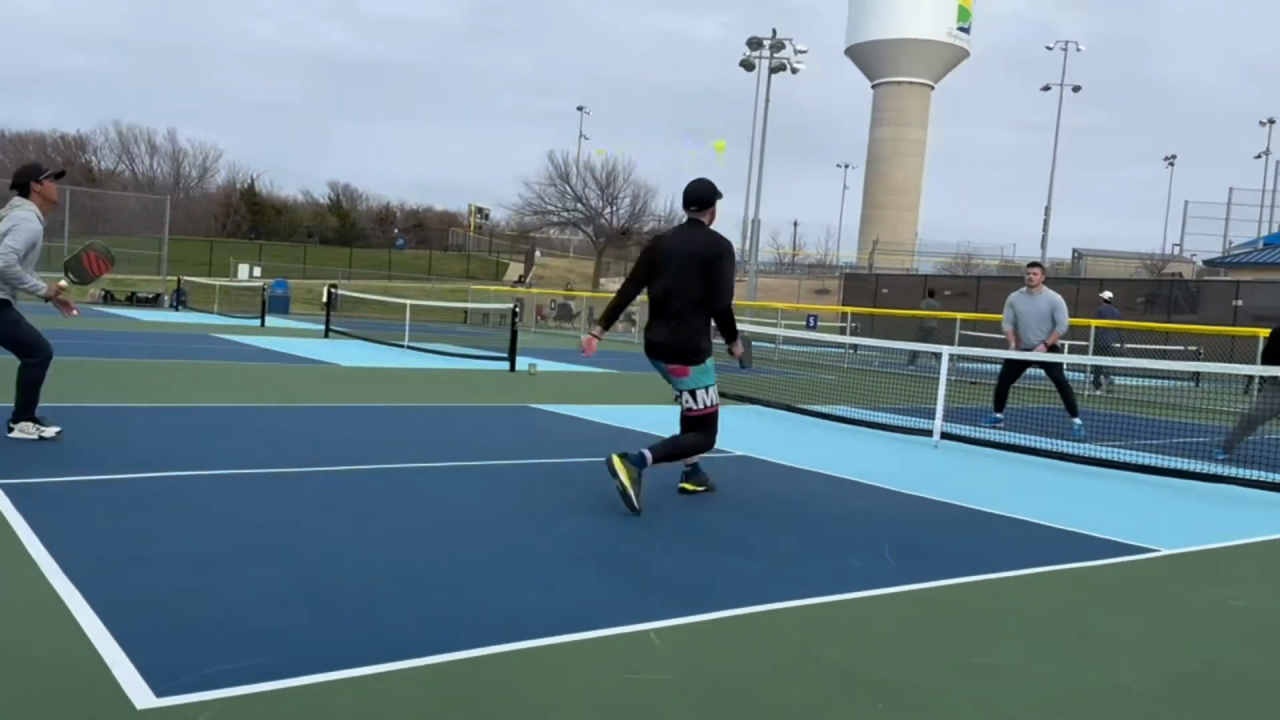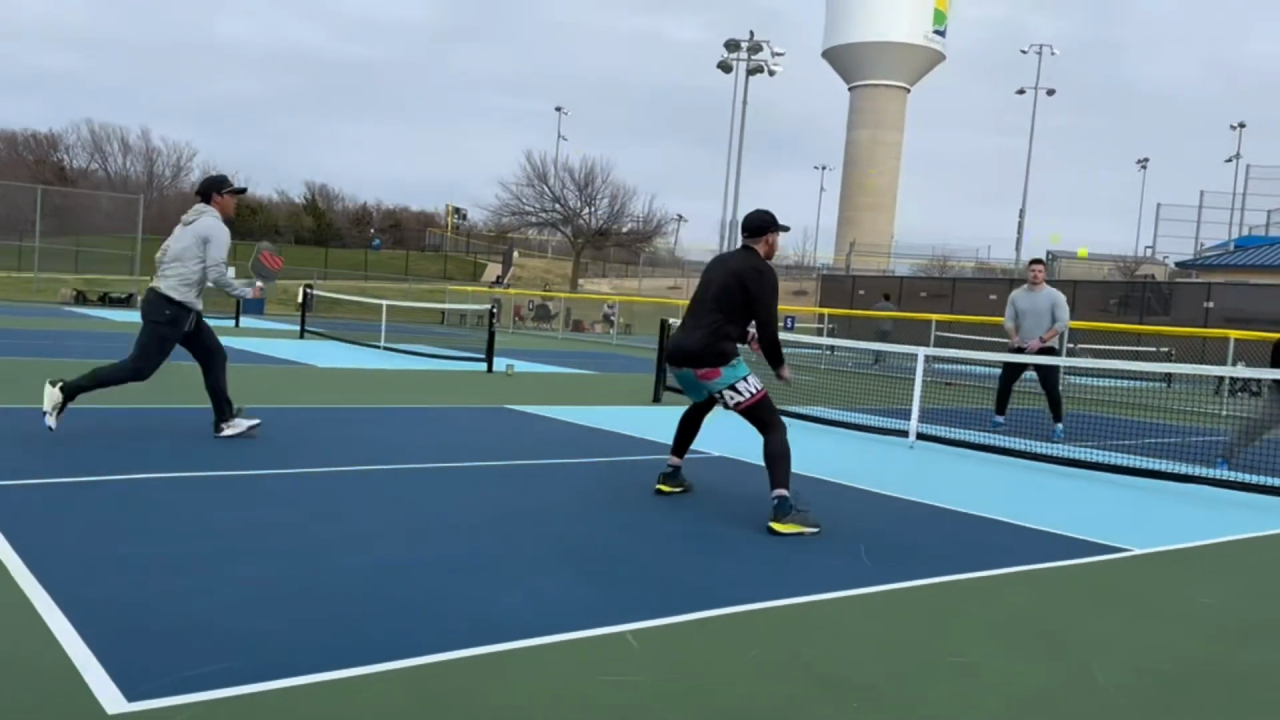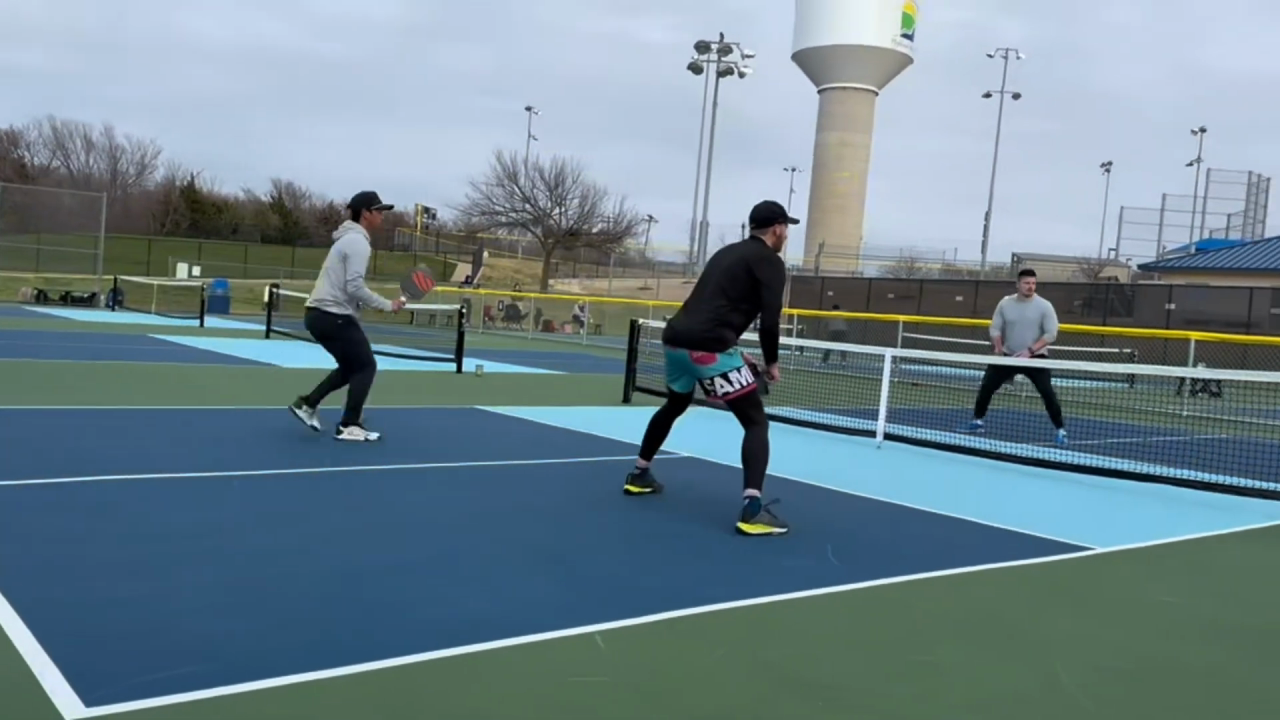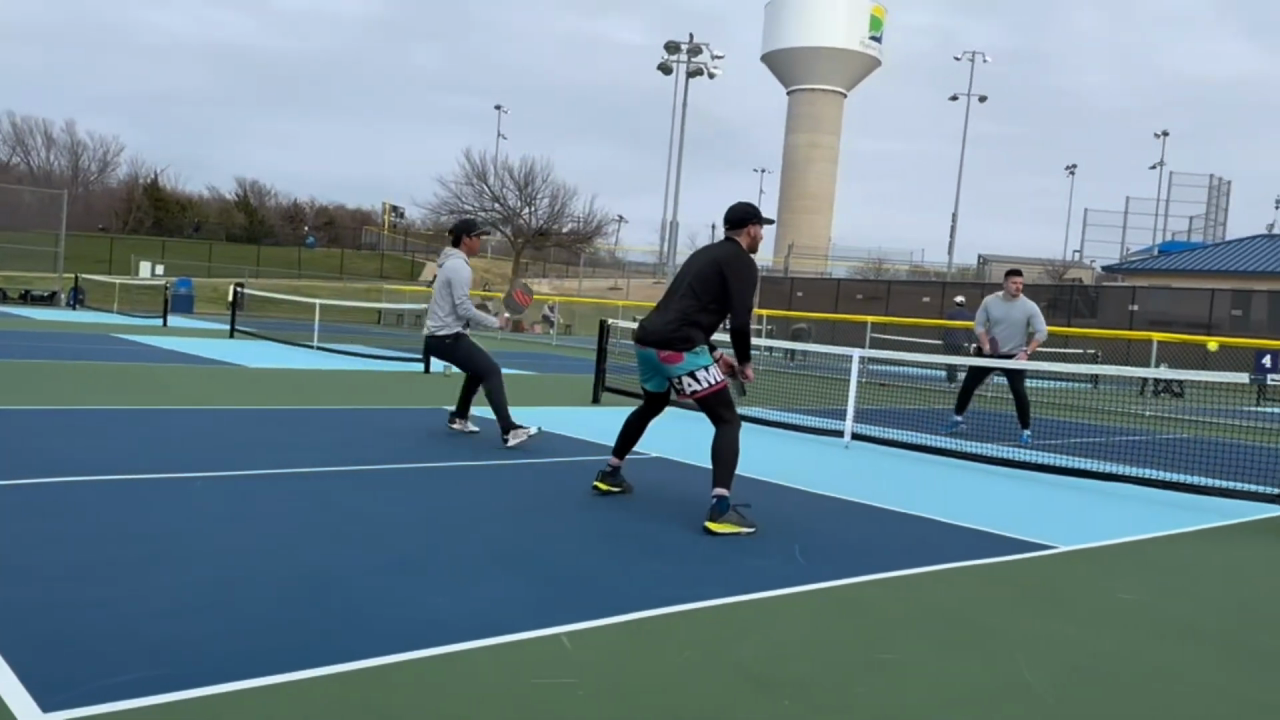
dt=0.4s
person 1, frame 1
left shoulder: (659, 242)
right shoulder: (718, 246)
left elbow: (628, 289)
right elbow: (720, 306)
left wrist: (599, 329)
right wrist: (733, 341)
left hip: (656, 346)
right hip: (688, 352)
left knee: (695, 410)
right knee: (702, 436)
left ankle: (692, 473)
right ankle: (634, 461)
person 1, frame 2
left shoulder: (718, 262)
right shoulder: (761, 271)
right elbow: (767, 328)
left wrist: (745, 336)
right wrist: (780, 366)
left hip: (678, 355)
right hip: (712, 360)
left knee: (701, 404)
right knee: (773, 427)
left ankle: (671, 474)
right ankle: (783, 509)
person 1, frame 3
left shoulder: (726, 253)
right shoulder: (770, 261)
right elbow: (769, 322)
left wrist: (735, 355)
right wrist: (771, 363)
left hip: (675, 338)
right hip: (707, 348)
left knee: (675, 405)
right knee: (756, 423)
left ankle: (638, 476)
right ankle: (752, 510)
person 1, frame 4
left shoulder: (704, 254)
right shoulder: (742, 262)
right elbow: (739, 322)
left wrist: (714, 354)
right wrist: (745, 362)
left hip: (647, 338)
right hip: (676, 347)
left knee: (652, 405)
right knee: (728, 421)
left ankle: (609, 474)
right ankle: (720, 509)
person 2, frame 1
left shoulder: (25, 217)
right shoulder: (27, 221)
left wrist: (52, 294)
right wrist: (43, 289)
right knee: (39, 352)
right ankle: (23, 421)
person 2, frame 2
left shoulder: (189, 224)
right shoulder: (217, 227)
left elbow: (161, 259)
right elbow: (216, 275)
right wrist: (247, 292)
left hip: (175, 305)
right hip: (171, 307)
left knee: (215, 356)
right knee: (138, 368)
left ankle: (225, 419)
right ankle: (63, 390)
person 2, frame 3
left shoulder: (347, 238)
right shoulder: (358, 242)
right elbow: (354, 287)
left wrist: (384, 301)
right wrist: (387, 305)
left hip: (318, 314)
right hip: (334, 316)
left knee: (350, 367)
right knee: (365, 367)
left ankle: (306, 403)
right ankle: (349, 425)
person 2, frame 4
left shoulder: (450, 264)
right shoulder: (459, 267)
right elbow: (464, 309)
left wrist: (485, 319)
right wrist: (495, 322)
left hip: (438, 336)
right hip: (446, 337)
left knee: (479, 370)
right knee: (491, 372)
left ankle: (458, 417)
right ankle: (510, 430)
person 3, frame 1
left shoulder: (1054, 299)
right shoulder: (1014, 298)
left elbow: (1062, 326)
right elbow: (1007, 322)
left wrist: (1045, 345)
right wrist: (1012, 342)
left hip: (1048, 348)
right hip: (1021, 349)
left knee: (1061, 382)
right knee: (1003, 379)
left ankle: (1075, 421)
right ankle: (998, 415)
person 3, frame 2
left shoulder: (1055, 296)
right shoulder: (1016, 295)
left elbow: (1061, 323)
right elbow: (1009, 319)
left wrist: (1041, 340)
right wrist: (1013, 337)
left hip: (1046, 349)
right hip: (1020, 348)
left knee: (1050, 386)
right knee: (1005, 381)
left ankle: (1058, 425)
right ankle: (999, 418)
person 3, frame 3
left shoulder: (1044, 306)
right shoulder: (1005, 304)
left elbow: (1051, 334)
right elbow: (995, 328)
left wrist: (1030, 350)
right wrist: (998, 346)
left hip: (1035, 357)
right hip: (1007, 355)
left knee: (1047, 392)
right knee: (987, 386)
left ankle: (1060, 430)
right ankle: (978, 421)
person 3, frame 4
left shoulder: (1029, 307)
right shoulder: (990, 301)
left elbow: (1042, 332)
right elbow: (979, 325)
left wrist: (1027, 352)
right wrist: (985, 344)
left hip: (1014, 356)
right hip: (988, 353)
left knee: (1019, 391)
right knee: (968, 384)
left ankle: (1026, 431)
right ankle: (958, 418)
